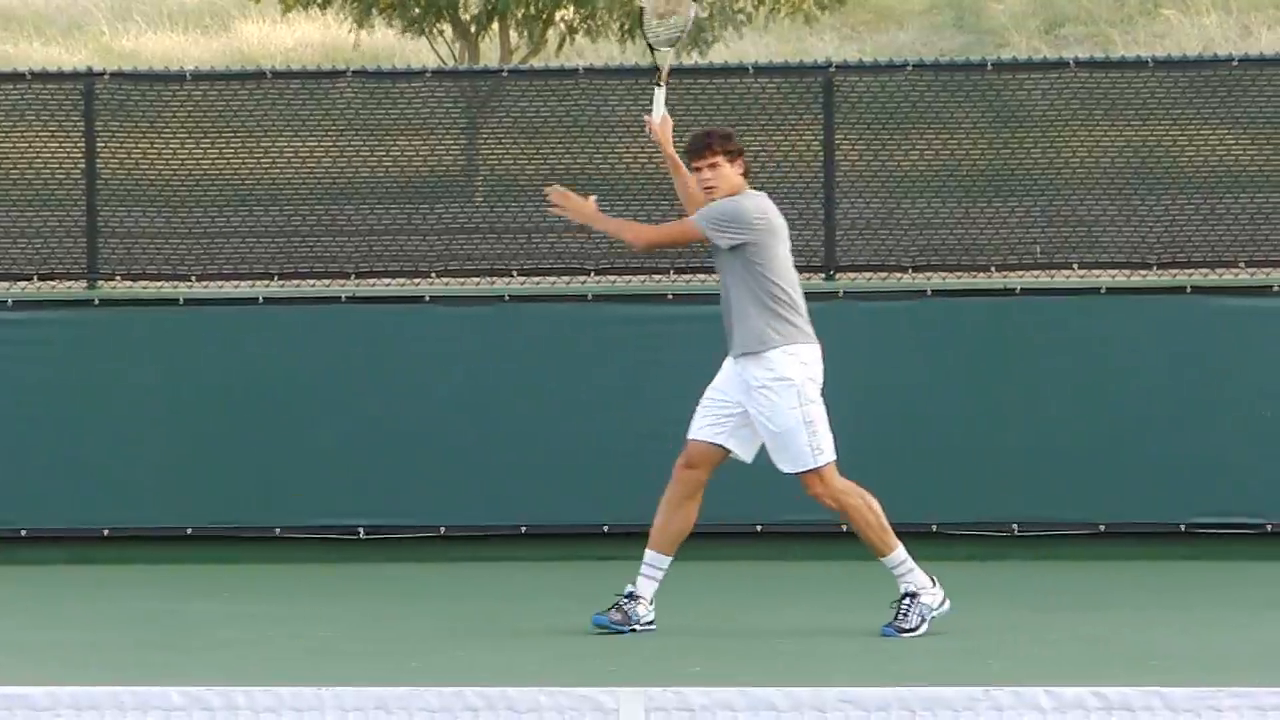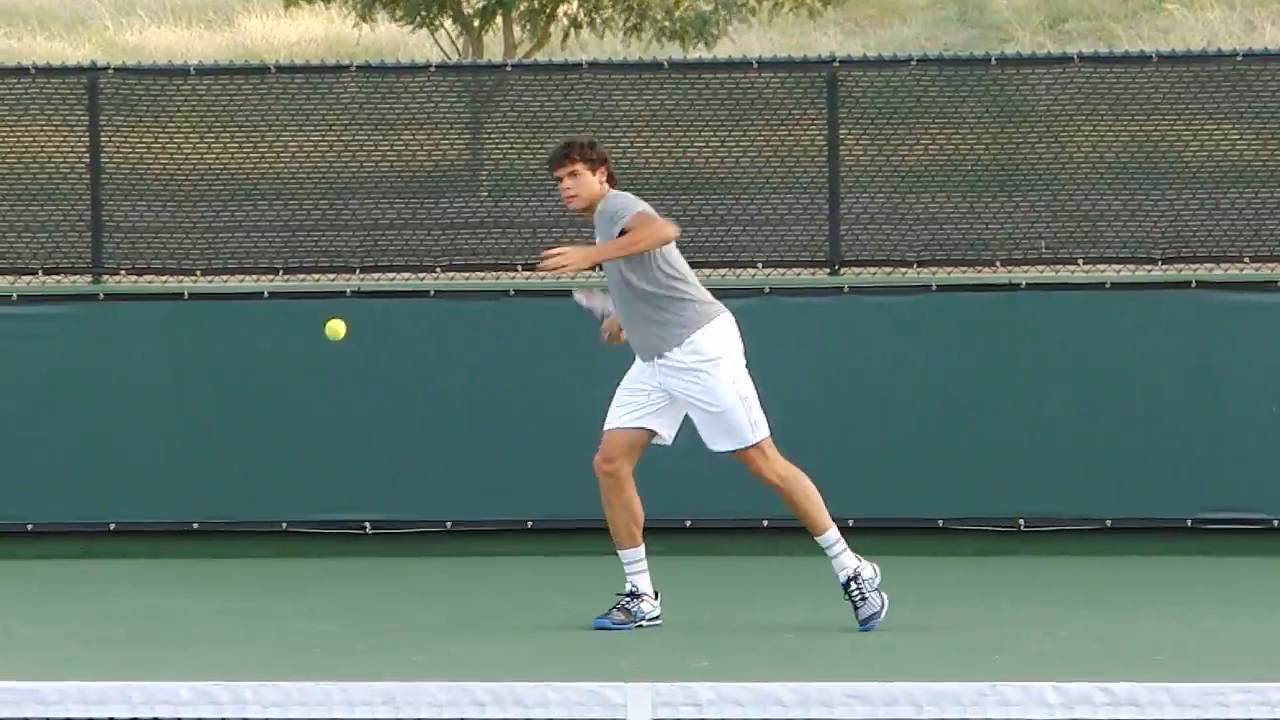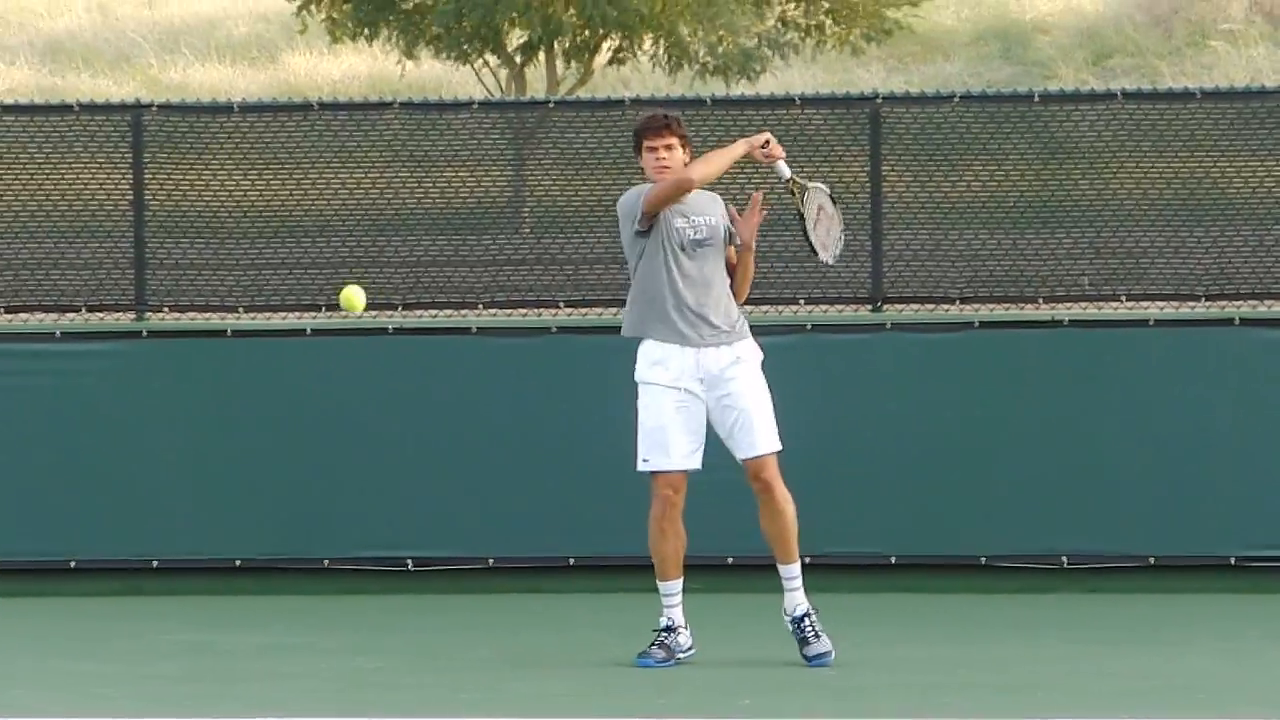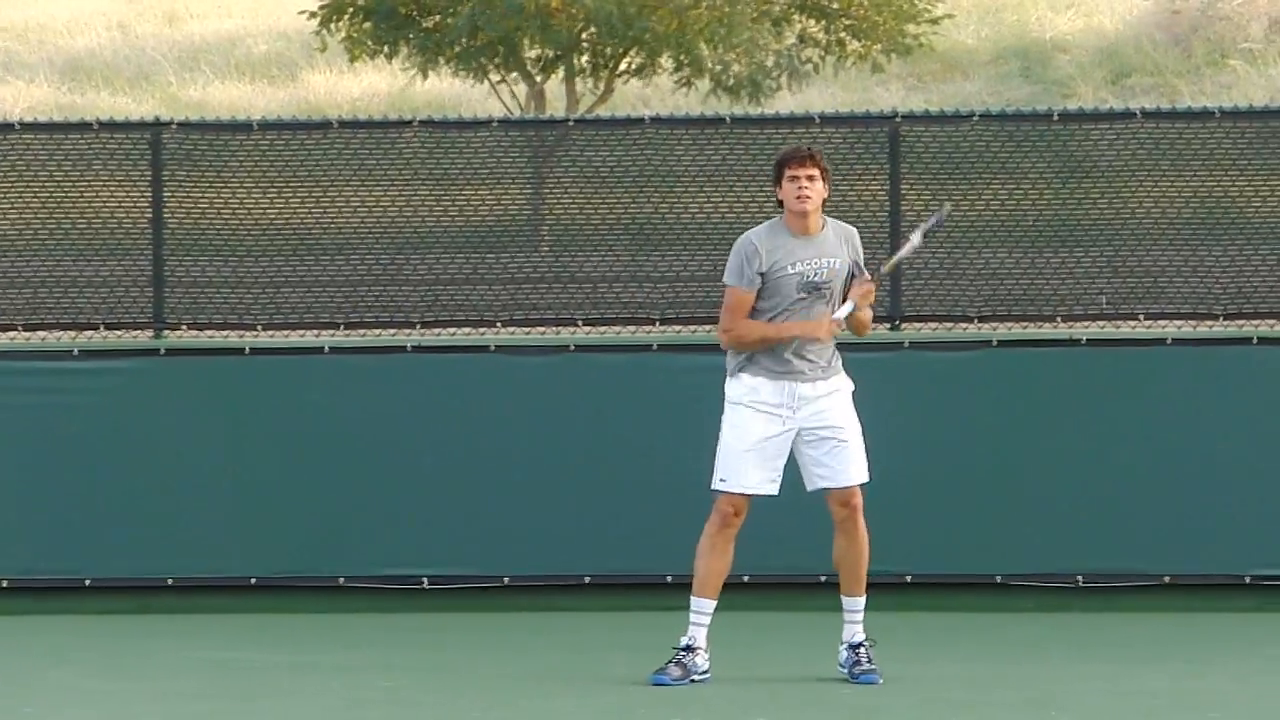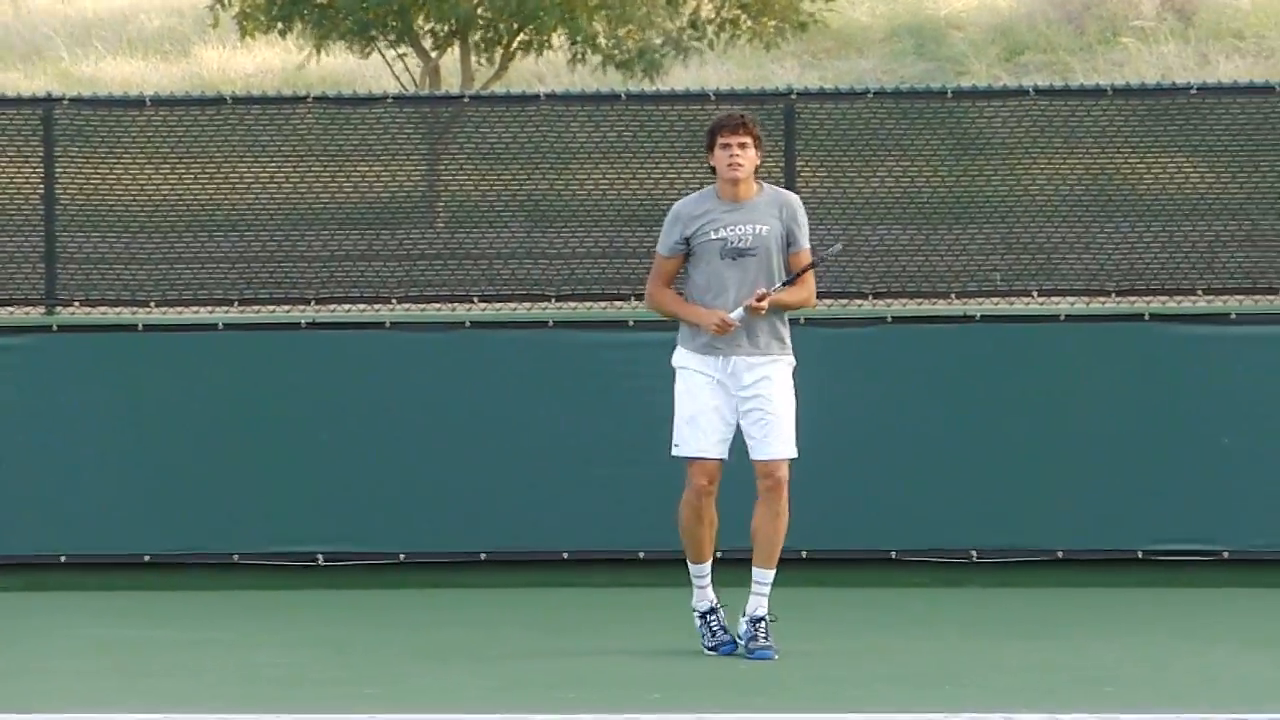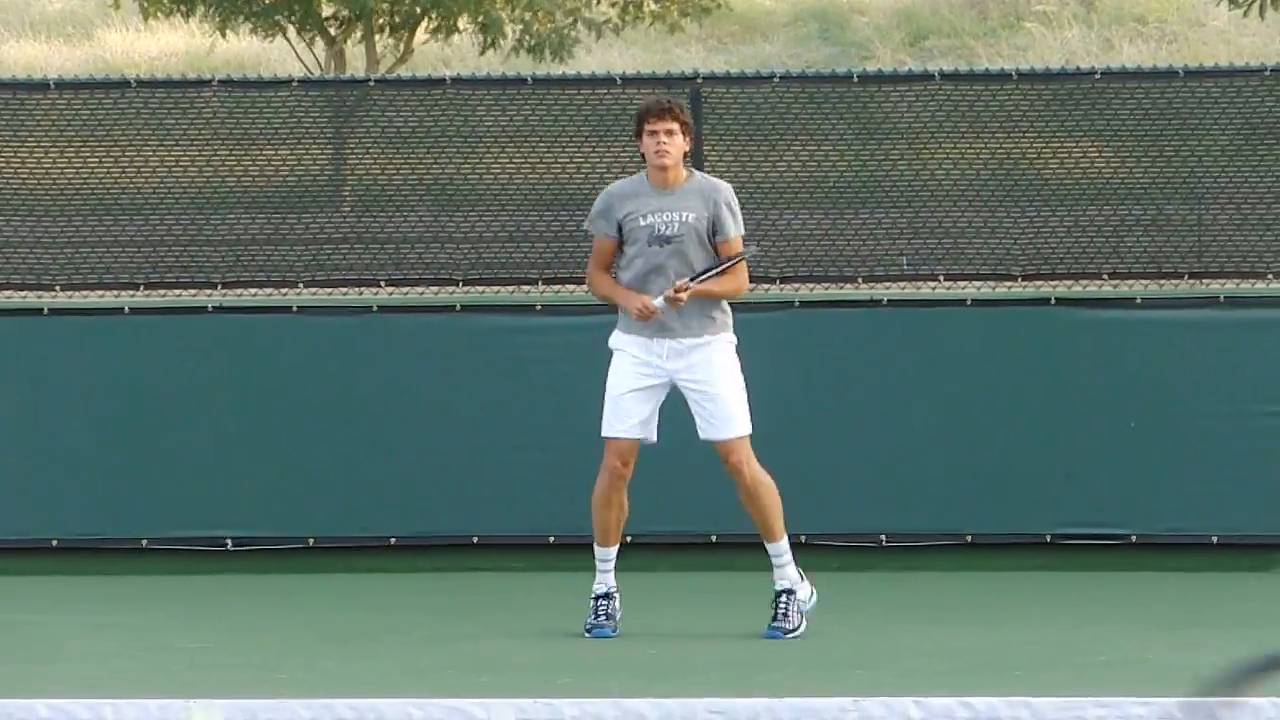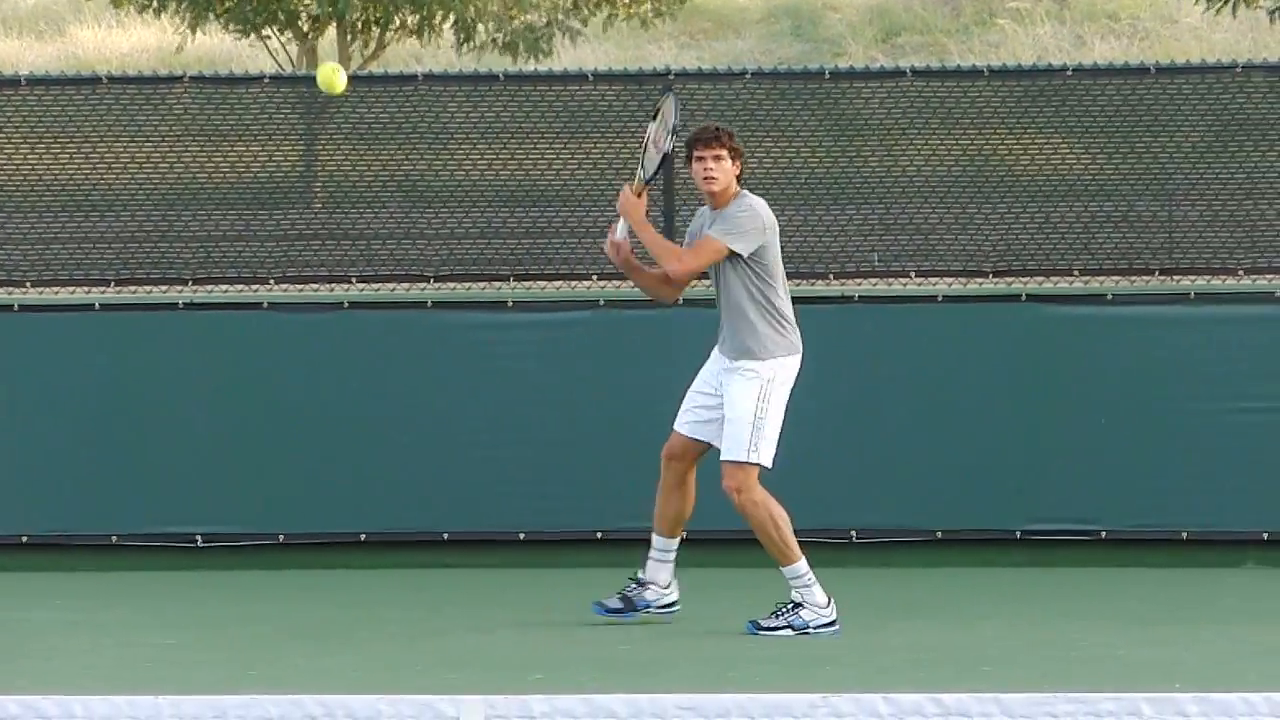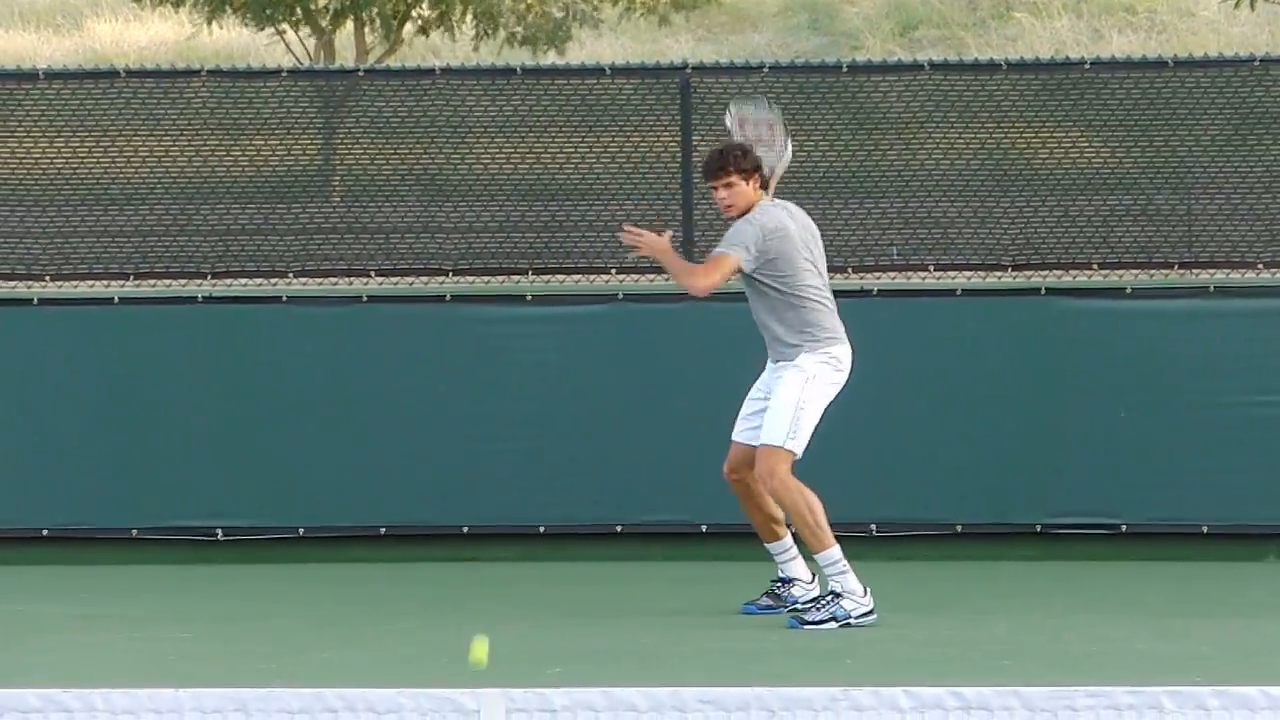
dt=0.5s
person 1, frame 1
left shoulder: (744, 208)
right shoulder: (742, 207)
left elbow: (650, 238)
right elbow: (697, 207)
left wrist: (591, 216)
right wrist: (669, 148)
left hip: (782, 364)
right hip: (746, 366)
left knee: (824, 485)
right knee: (688, 473)
left ankle: (918, 589)
right ankle: (640, 599)
person 1, frame 2
left shoulder: (618, 206)
right shoulder: (610, 223)
left elbow: (663, 231)
left wrist: (590, 254)
right wrist: (623, 319)
left hip: (702, 349)
right hip: (656, 361)
left knee: (764, 464)
right knee: (610, 462)
left ankle: (851, 570)
right ankle: (641, 596)
person 1, frame 3
left shoulder: (714, 203)
right shoulder: (634, 204)
right elbow: (695, 178)
left wrist: (746, 240)
right wrist: (747, 144)
left hip: (732, 356)
right hip: (667, 362)
left knee: (766, 477)
right knee: (667, 492)
left ankle: (797, 608)
right ankle: (674, 628)
person 1, frame 4
left shoulder: (844, 238)
right shoulder: (753, 245)
left elbow: (861, 327)
right elbow: (733, 333)
left wrist: (859, 306)
right wrist: (798, 329)
left hip: (824, 391)
right hip: (758, 391)
left knee: (849, 507)
right knee: (727, 514)
left ankle: (854, 640)
right ankle: (695, 648)
person 1, frame 5
left shoulder: (786, 206)
right shoulder: (686, 212)
left elbow: (806, 291)
right elbow: (656, 290)
left wrist: (774, 300)
right wrist: (698, 314)
left hip: (768, 363)
right hip: (704, 362)
left knee: (774, 480)
right knee: (701, 484)
left ankle: (756, 616)
right ankle: (704, 602)
person 1, frame 6
left shoulder: (715, 194)
right shoulder: (617, 198)
left elbow: (738, 281)
right elbow: (597, 274)
left wrist: (694, 291)
right wrist: (627, 298)
left hip: (705, 343)
right hip: (639, 347)
left knee: (739, 462)
right knee: (615, 465)
left ankle: (791, 584)
right ankle: (605, 589)
person 1, frame 7
left shoulder: (749, 214)
right shoulder: (705, 219)
left elbow: (680, 265)
right elbow: (668, 288)
left wrist: (641, 222)
right wrist: (628, 264)
left hip: (764, 363)
right hip: (728, 358)
left knee: (740, 486)
right knee: (675, 459)
left ankle: (814, 604)
right ankle: (655, 582)
person 1, frame 8
left shoulder: (755, 226)
right shoulder: (787, 214)
left elbow: (700, 284)
left wrist: (661, 250)
left hip: (813, 359)
right hip: (788, 362)
left knee: (772, 472)
right knee: (737, 471)
left ankle: (850, 593)
right ankle: (797, 579)
